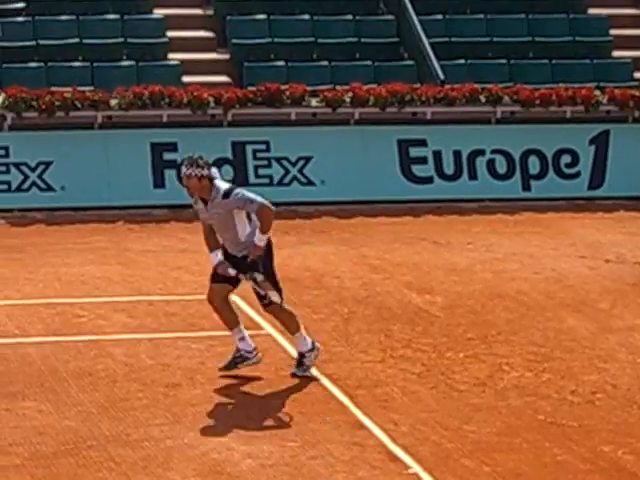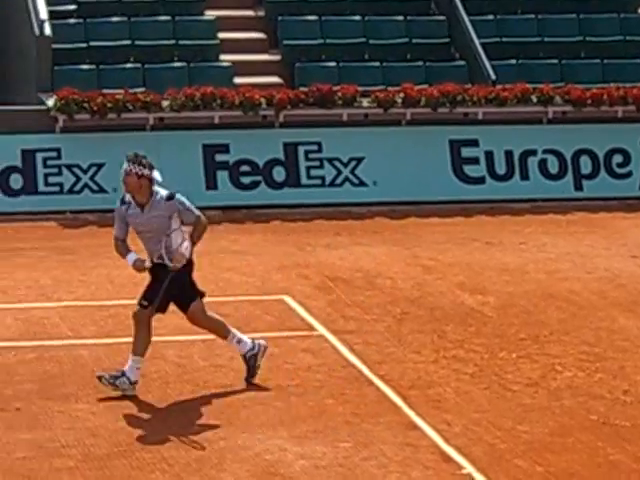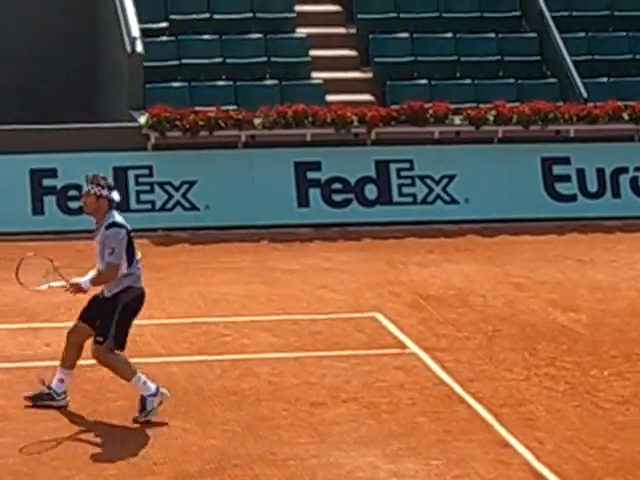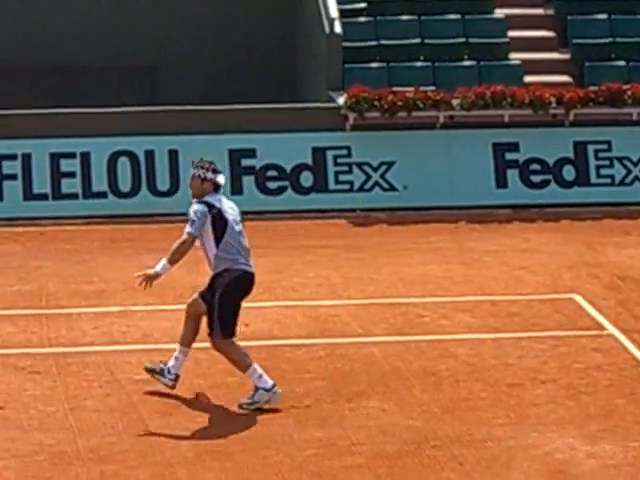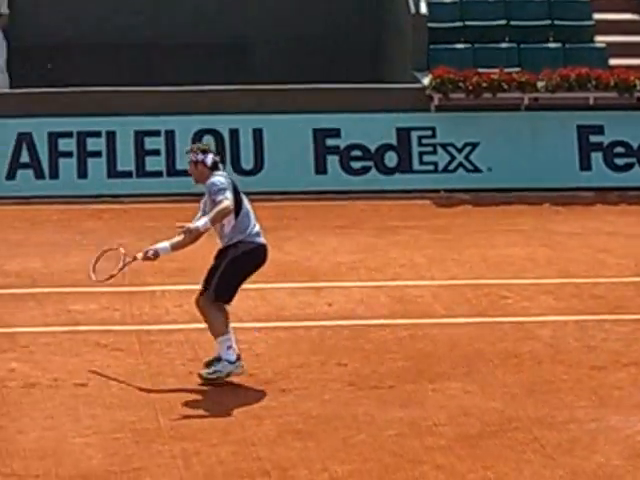
dt=0.4s
person 1, frame 1
left shoulder: (228, 195)
right shoulder: (197, 200)
left elbow: (266, 210)
left wrist: (260, 242)
right wrist: (216, 259)
left hip: (253, 253)
right hip: (231, 252)
left knee: (272, 307)
right knee: (215, 297)
left ankle: (307, 349)
right ankle: (246, 349)
person 1, frame 2
left shoulder: (169, 200)
right shoulder: (123, 206)
left elbow: (200, 223)
right elbow: (119, 242)
right wrist: (132, 259)
left hip: (175, 266)
right hip: (159, 265)
left knee: (141, 315)
right knee: (197, 316)
left ankle: (130, 377)
right ankle: (250, 348)
person 1, frame 3
left shoulder: (114, 229)
right shoulder: (103, 224)
left elbow: (111, 273)
left wrist: (83, 283)
right wrist: (85, 281)
left hip: (126, 294)
right hip: (111, 293)
left knee: (103, 350)
right knee: (75, 335)
left ankle: (150, 393)
right ankle: (58, 391)
person 1, frame 4
left shoulder: (202, 207)
right shoulder: (228, 206)
left elbow: (186, 241)
left wrist: (160, 269)
left hip: (230, 277)
right hip: (239, 274)
left knee: (221, 340)
right knee: (194, 310)
left ankle: (265, 388)
right ankle: (171, 371)
person 1, frame 5
left shoulder: (218, 181)
right shoulder: (209, 194)
left elbow: (228, 206)
right elbow: (191, 236)
left wrist: (201, 224)
right wrist: (161, 249)
left hip: (246, 249)
right hip: (249, 249)
left knee: (206, 301)
right knee: (212, 301)
left ankle: (228, 359)
right ankle: (229, 356)
